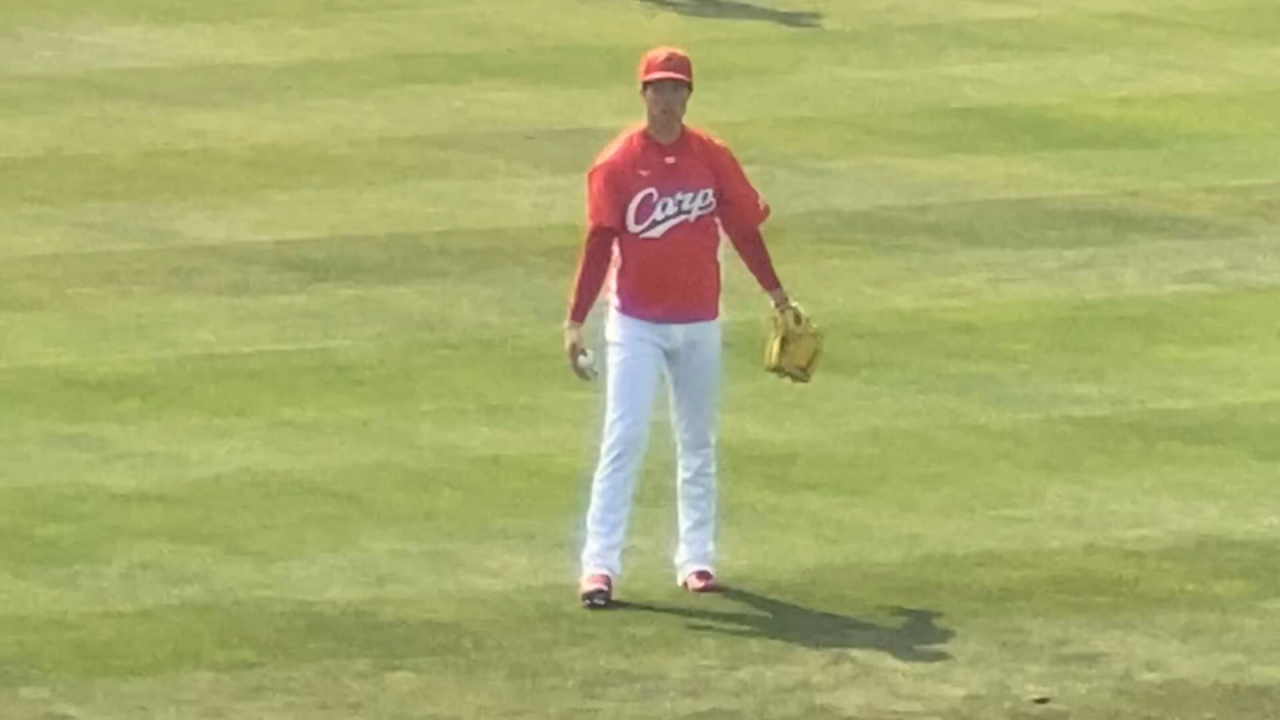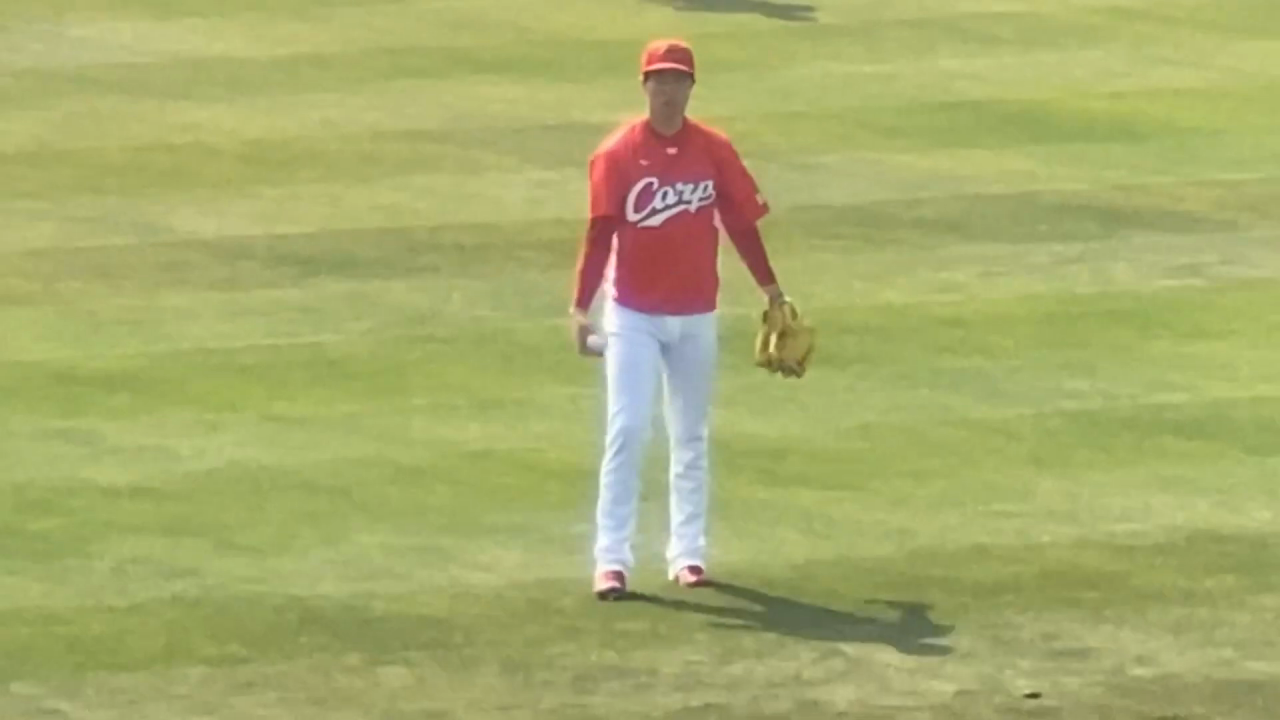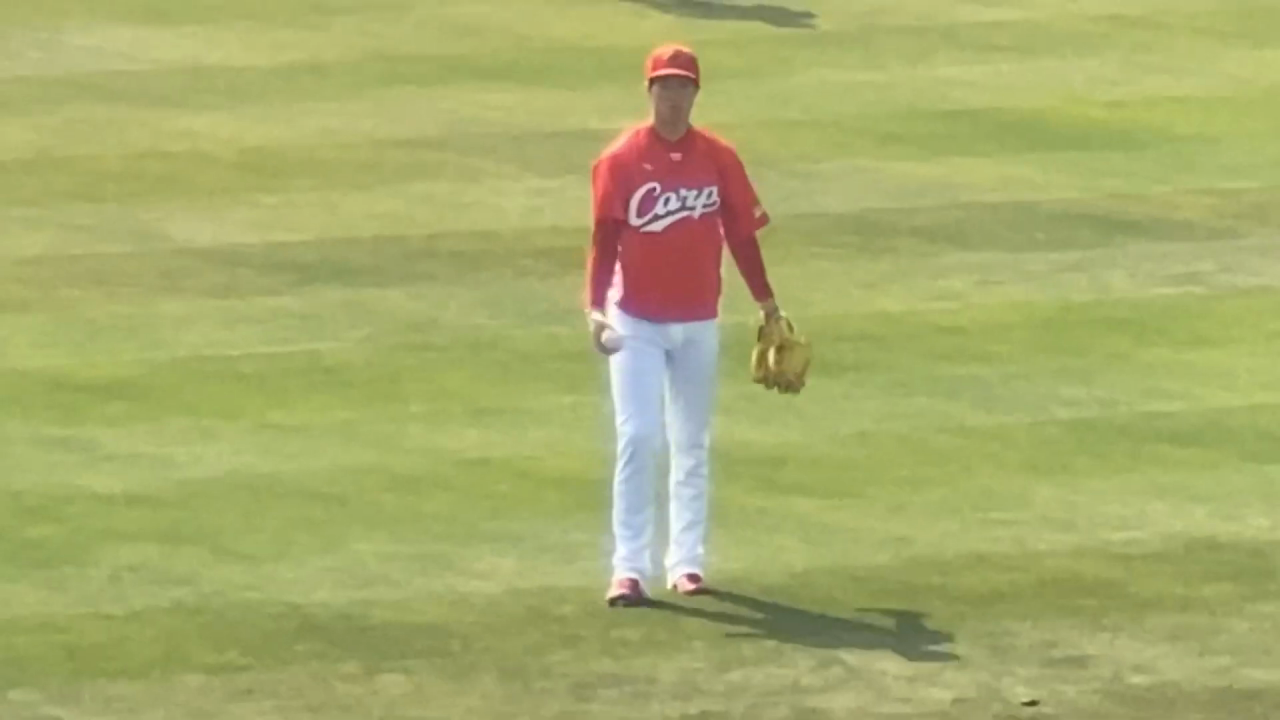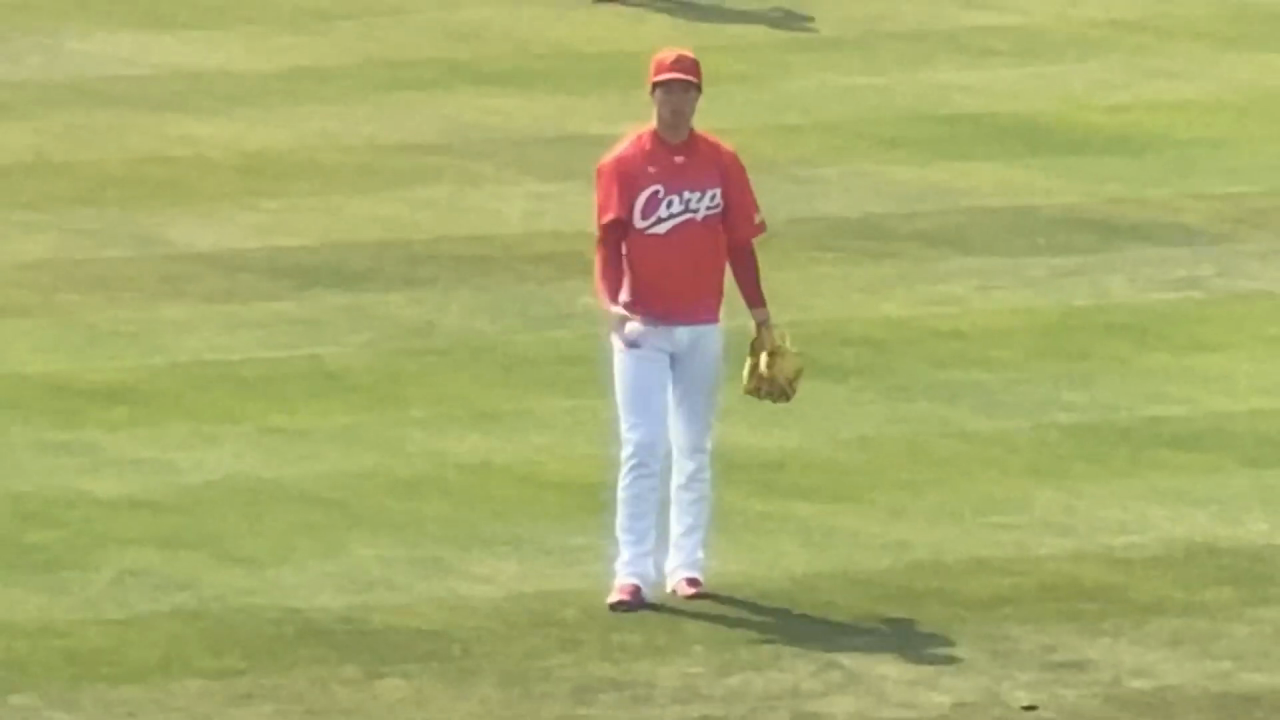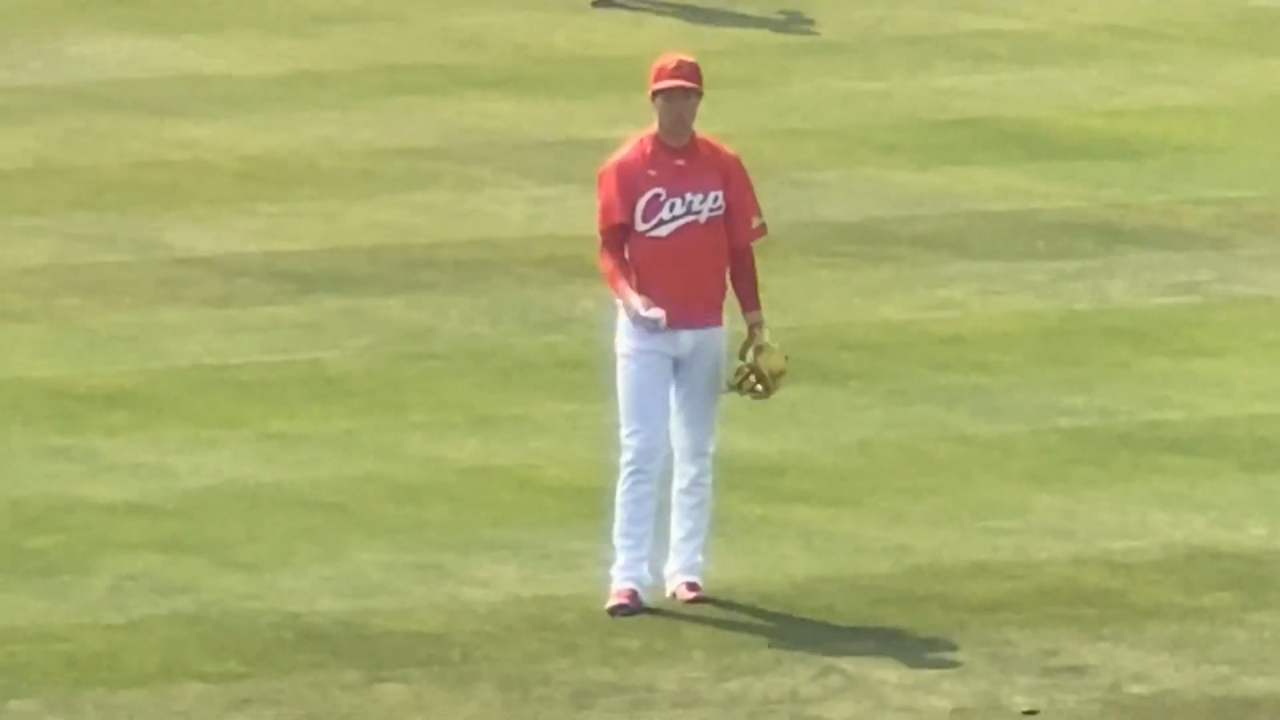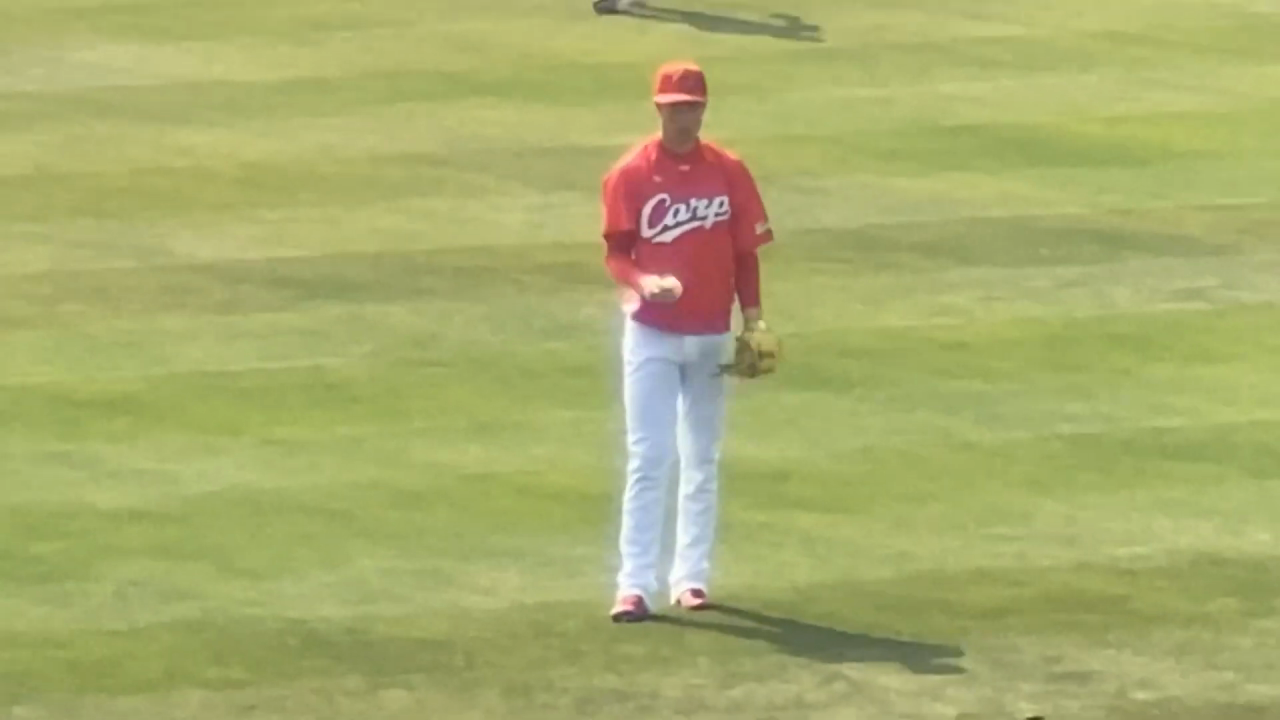
dt=0.1s
person 1, frame 1
left shoulder: (714, 157)
right shoulder: (614, 164)
left elbow: (744, 228)
right elbow: (599, 245)
left wrist: (776, 294)
right wrist: (576, 322)
left hip: (700, 322)
right hip: (635, 322)
left knee: (698, 445)
right knee: (623, 439)
left ankle: (696, 558)
right ankle: (599, 563)
person 1, frame 2
left shoulder: (715, 149)
right shoulder: (615, 154)
left elbow: (742, 222)
right elbow: (599, 235)
left wrist: (771, 290)
right wrist: (580, 308)
left hip: (697, 315)
right hip: (633, 313)
left knee: (691, 439)
right knee: (626, 430)
left ankle: (688, 552)
right ankle: (611, 557)
person 1, frame 3
left shoulder: (719, 157)
right shoulder: (618, 160)
left elbow: (741, 235)
right elbow: (604, 240)
left wrist: (766, 304)
right wrist: (596, 306)
left hip: (699, 322)
right hip: (637, 321)
left knee: (692, 445)
right knee: (638, 440)
left ankle: (686, 561)
right ankle: (630, 566)
person 1, frame 4
left shoulder: (721, 161)
right shoulder: (622, 163)
left elbow: (740, 242)
right elbow: (609, 243)
left wrist: (760, 315)
right wrist: (612, 304)
left hip: (702, 326)
right hip: (642, 326)
left knee: (693, 450)
right knee: (642, 447)
left ankle: (685, 565)
right ankle: (632, 571)
person 1, frame 5
left shoulder: (724, 164)
right shoulder: (623, 167)
left elbow: (740, 247)
right elbow: (610, 248)
left wrist: (753, 317)
right wrist: (630, 296)
left hip: (707, 330)
right hip: (644, 330)
left knee: (696, 453)
right knee: (642, 452)
left ankle: (685, 570)
right ankle: (629, 577)
person 1, frame 6
left shoulder: (729, 170)
right shoulder: (629, 173)
left elbow: (745, 252)
right elbow: (616, 253)
left wrist: (752, 314)
right wrist: (641, 285)
left hip: (712, 335)
right hip: (651, 333)
left knee: (702, 460)
right knee: (649, 459)
left ankle: (690, 576)
right ankle: (635, 584)
